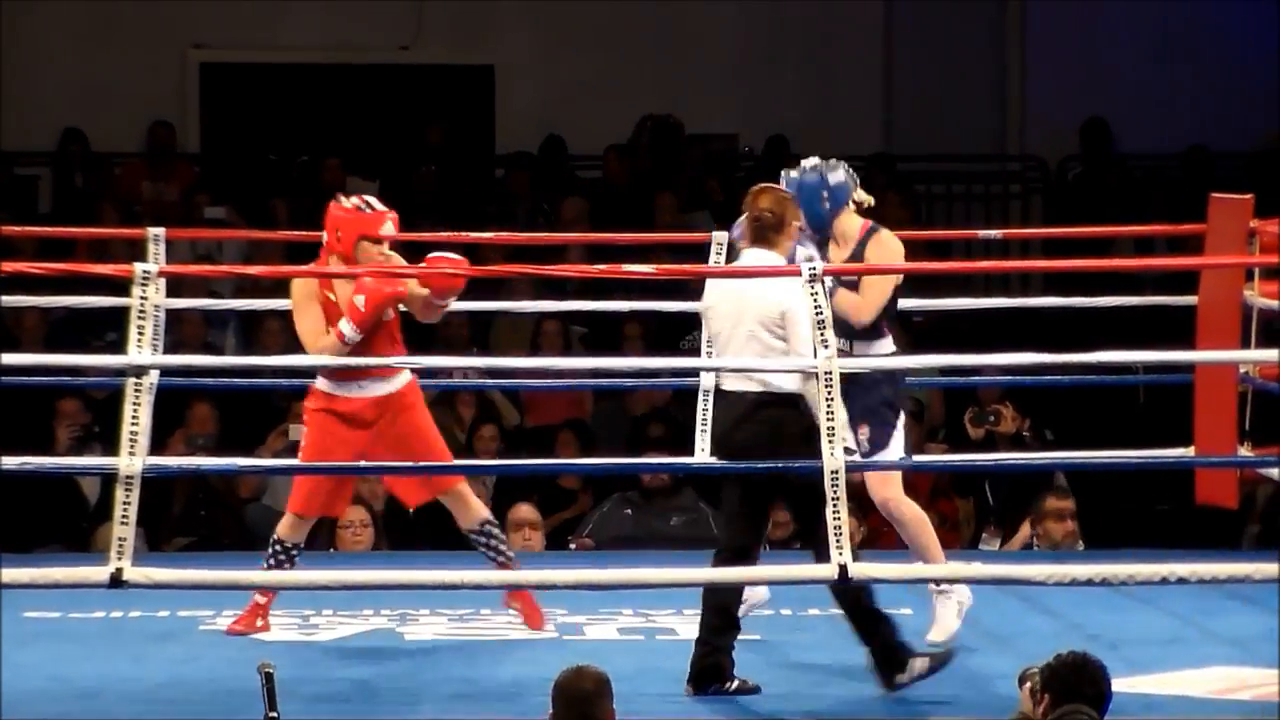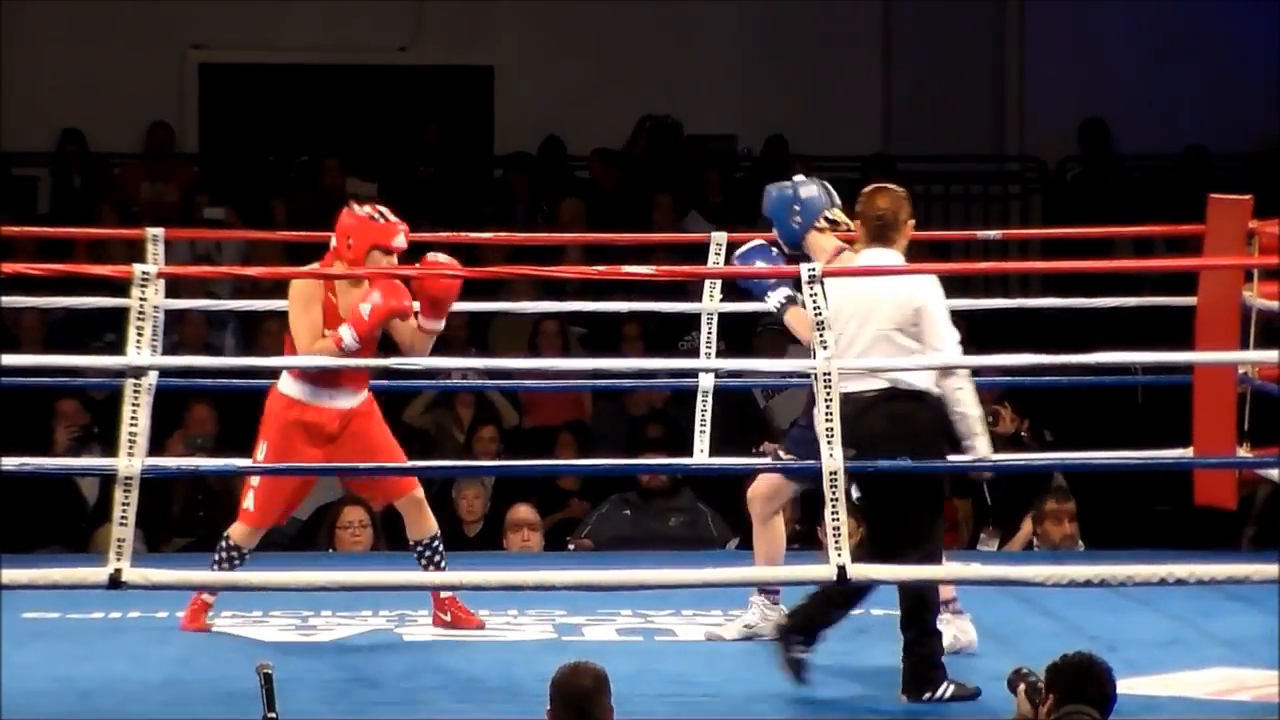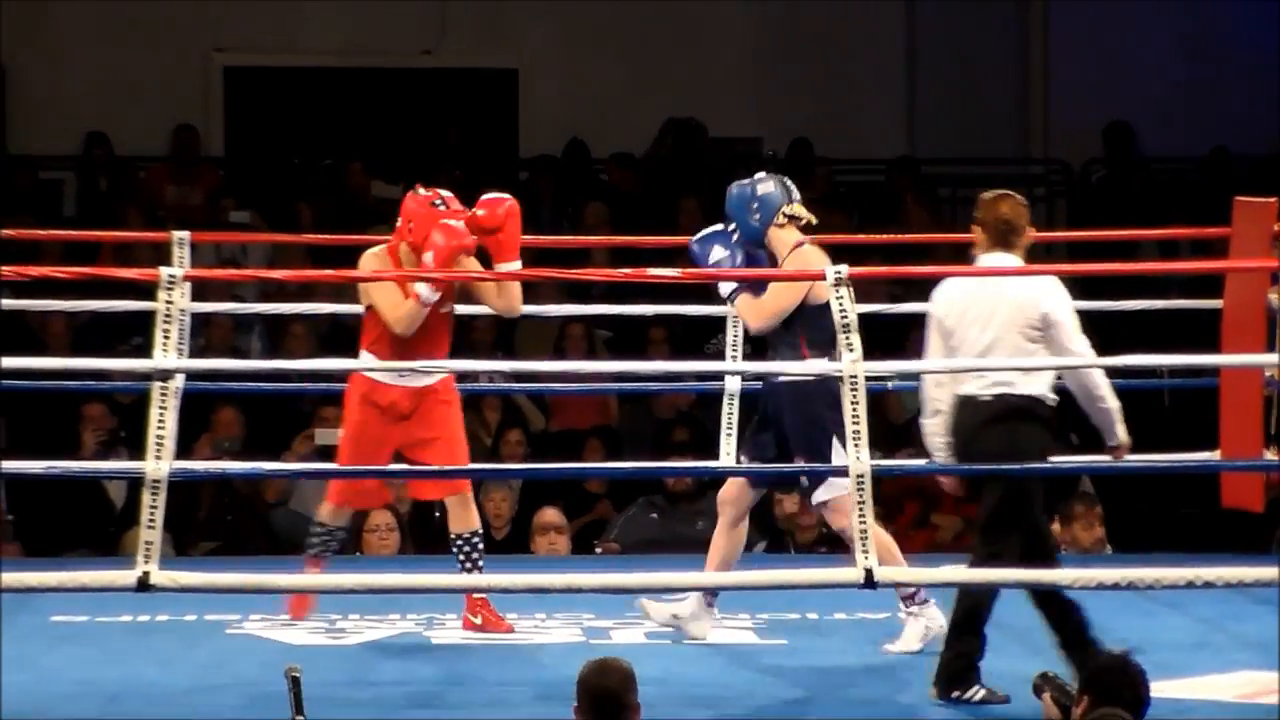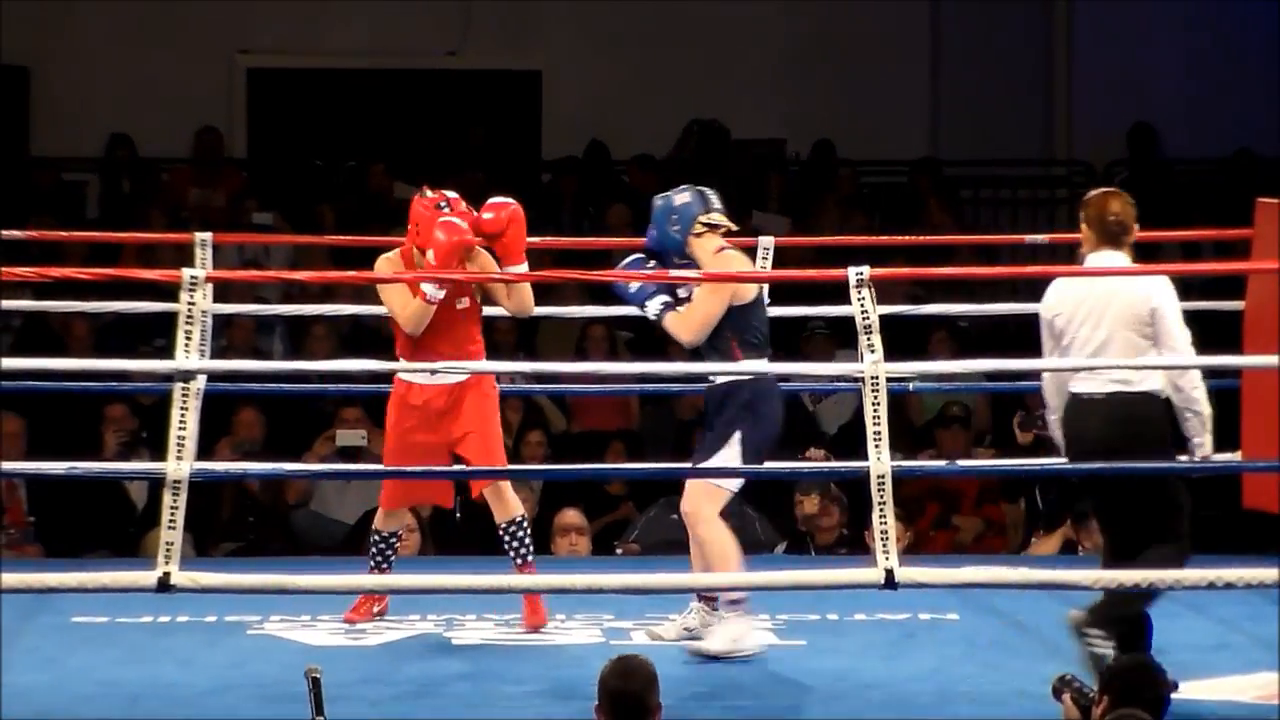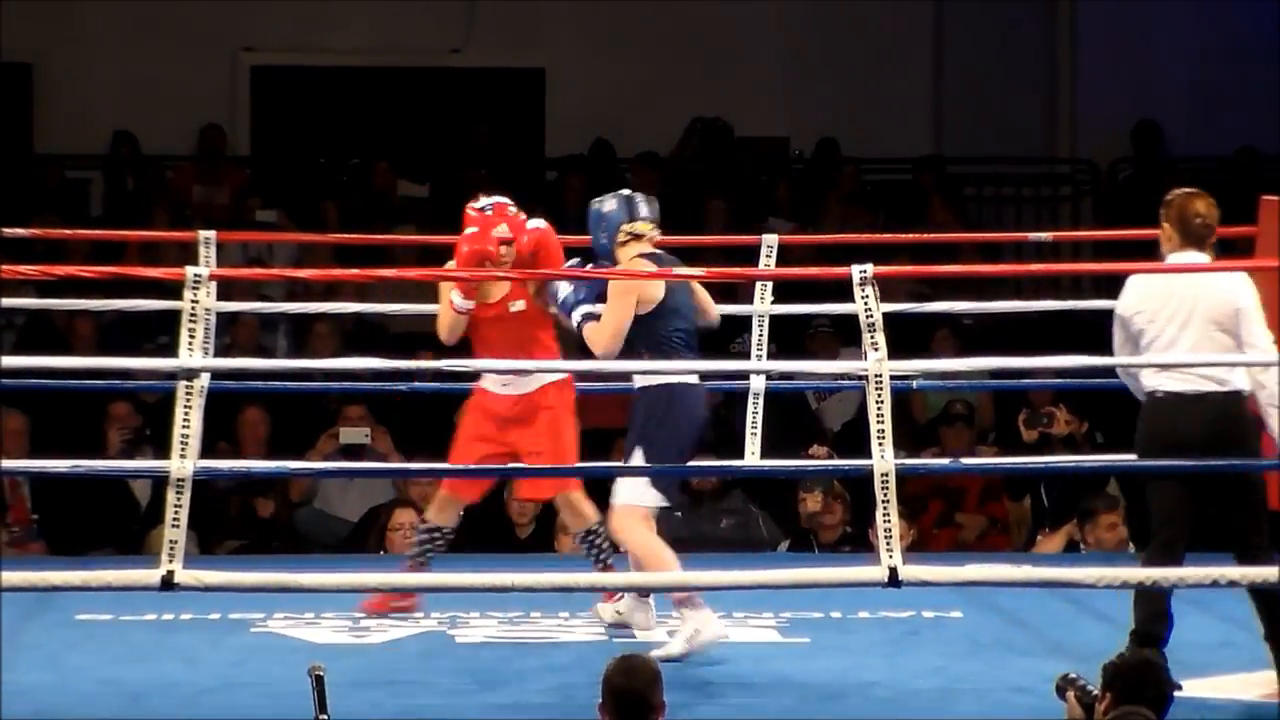
dt=0.3s
person 1, frame 1
left shoulder: (718, 286)
right shoulder: (793, 285)
right elbow: (815, 371)
left hip: (732, 418)
right hip: (783, 421)
left knee: (738, 546)
right knee: (832, 544)
left ankle: (710, 668)
right ankle: (893, 660)
person 1, frame 2
left shoulder: (829, 284)
right shoulder: (916, 283)
right elbow: (947, 368)
right wrist: (977, 442)
left hip: (850, 417)
right hip: (903, 417)
left knee: (881, 544)
right knee: (919, 546)
left ankle: (803, 626)
right ankle: (923, 676)
person 1, frame 3
left shoulder: (949, 292)
right shoulder: (1043, 288)
left elbow: (936, 382)
right elbow: (1081, 367)
left wrist: (944, 454)
right wrist: (1115, 429)
left hip: (971, 422)
right hip: (1019, 420)
left knee: (1033, 542)
right knee: (998, 549)
left ankle: (1084, 653)
right ankle: (956, 673)
person 1, frame 4
left shoulder: (1059, 291)
right shoulder: (1151, 285)
left elbow: (1052, 379)
right elbow: (1181, 367)
left wrist: (1068, 441)
right wrist: (1201, 437)
left hip: (1084, 421)
right hip: (1138, 418)
left knee: (1122, 543)
right knee: (1169, 541)
left ankle: (1130, 657)
right ankle: (1103, 622)
person 1, frame 5
left shoulder: (1137, 287)
right shoulder: (1235, 285)
left elbow: (1129, 370)
left hip: (1162, 421)
right hip: (1223, 418)
left knee: (1166, 543)
left ankle: (1144, 653)
person 2, frame 1
left shoulder: (882, 244)
right shoulder: (823, 244)
left elbow: (862, 313)
left hip: (874, 376)
left knee: (885, 493)
left ankle: (949, 591)
person 2, frame 2
left shoulder: (848, 265)
right shoulder: (818, 266)
left elbow: (816, 334)
left wrist: (776, 291)
left hip: (858, 400)
right hip: (828, 402)
left knee: (889, 514)
right knee: (761, 497)
left ankle: (952, 619)
right ankle: (765, 608)
person 2, frame 3
left shoulder: (807, 258)
right shoulder: (785, 259)
left elbow: (760, 319)
right elbow: (767, 316)
left wrist: (729, 275)
right wrist: (742, 265)
left hip: (813, 397)
right hip: (783, 396)
left knee: (845, 518)
right knee: (732, 499)
left ankle: (922, 609)
right ankle: (699, 608)
person 2, frame 4
left shoulder: (726, 262)
right shoulder: (719, 265)
left elbow: (692, 333)
left wrist: (652, 298)
right wrist: (668, 290)
left hip: (748, 399)
right hip: (734, 398)
left knee: (696, 507)
right knee: (698, 506)
left ankle: (738, 620)
right ankle: (705, 611)
person 2, frame 5
left shoulder: (634, 274)
right shoulder: (669, 267)
left elbow: (605, 345)
right elbow: (710, 316)
left wrist: (579, 308)
left hip: (666, 403)
right hip: (682, 401)
left knee: (629, 527)
right knee: (629, 499)
left ankle: (696, 618)
right ankle: (637, 600)
person 3, frame 1
left shoulder: (389, 265)
right shoulder: (306, 284)
left elbow: (428, 315)
right elbow: (319, 353)
left wrist: (443, 291)
right wrist: (360, 317)
left hip: (396, 397)
right hip: (335, 406)
left knee: (455, 489)
right knee: (301, 510)
left ankle: (514, 583)
right ankle: (261, 602)
person 3, frame 2
left shoulder: (384, 286)
right shoulder: (309, 283)
left elbow: (416, 349)
right elbow: (309, 354)
left wrist: (434, 309)
right wrist: (360, 325)
left hip: (354, 411)
right hip: (296, 412)
left knee: (412, 498)
right knee: (256, 516)
left ankle: (444, 600)
right ankle: (204, 598)
person 3, frame 3
left shoulder: (456, 260)
right shoulder: (376, 261)
left elbow: (509, 306)
right elbow: (402, 323)
left wrist: (505, 246)
right wrist: (435, 269)
left hip: (433, 389)
right hip: (376, 388)
left knee: (458, 491)
right knee: (344, 491)
left ankle: (476, 603)
right ankle: (310, 575)
person 3, frame 4
left shoulder: (473, 259)
right shoulder: (391, 264)
left elbow: (522, 307)
right elbow: (411, 323)
left wrist: (512, 251)
right wrist: (438, 269)
left hip: (470, 385)
right hip: (416, 391)
left knee: (495, 483)
right knee: (395, 497)
left ankle: (528, 587)
right ankle: (375, 592)
person 3, frame 5
left shoulder: (531, 270)
right shoulder: (461, 274)
right elbow: (449, 334)
left wrist: (550, 265)
right wrist: (464, 286)
left hip: (543, 394)
right hip: (491, 396)
left knee: (564, 490)
right knee: (451, 493)
